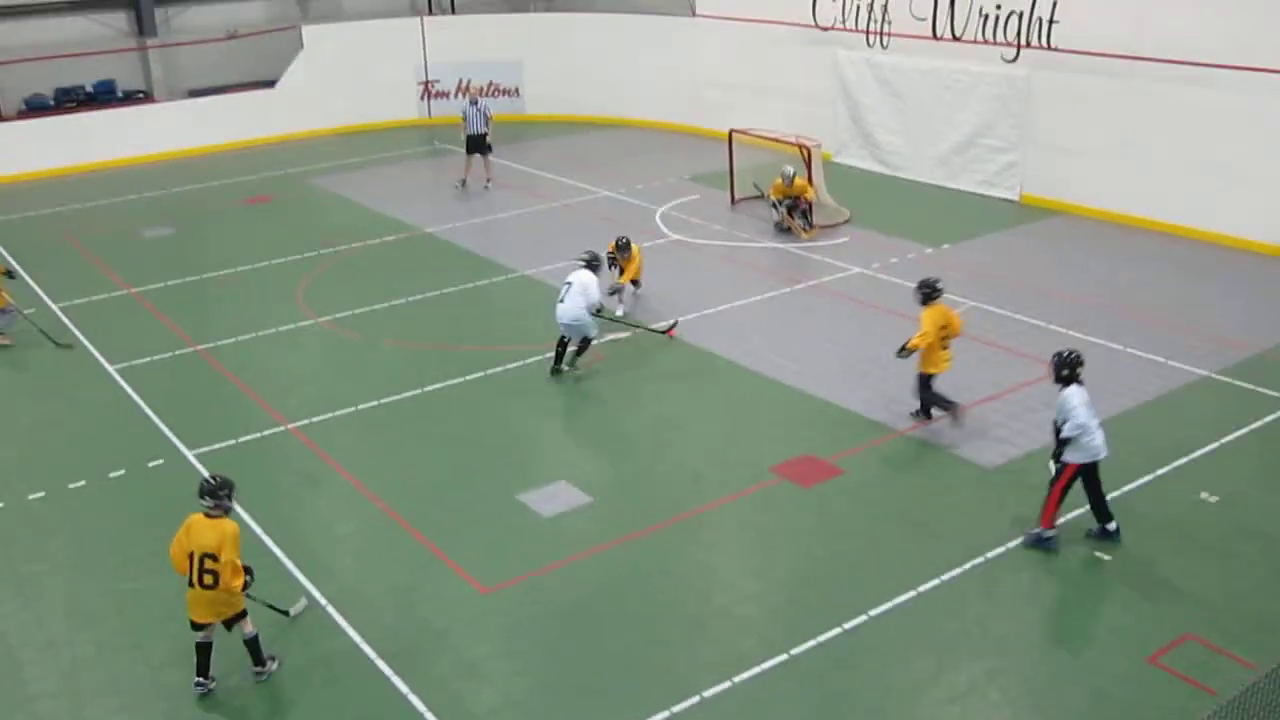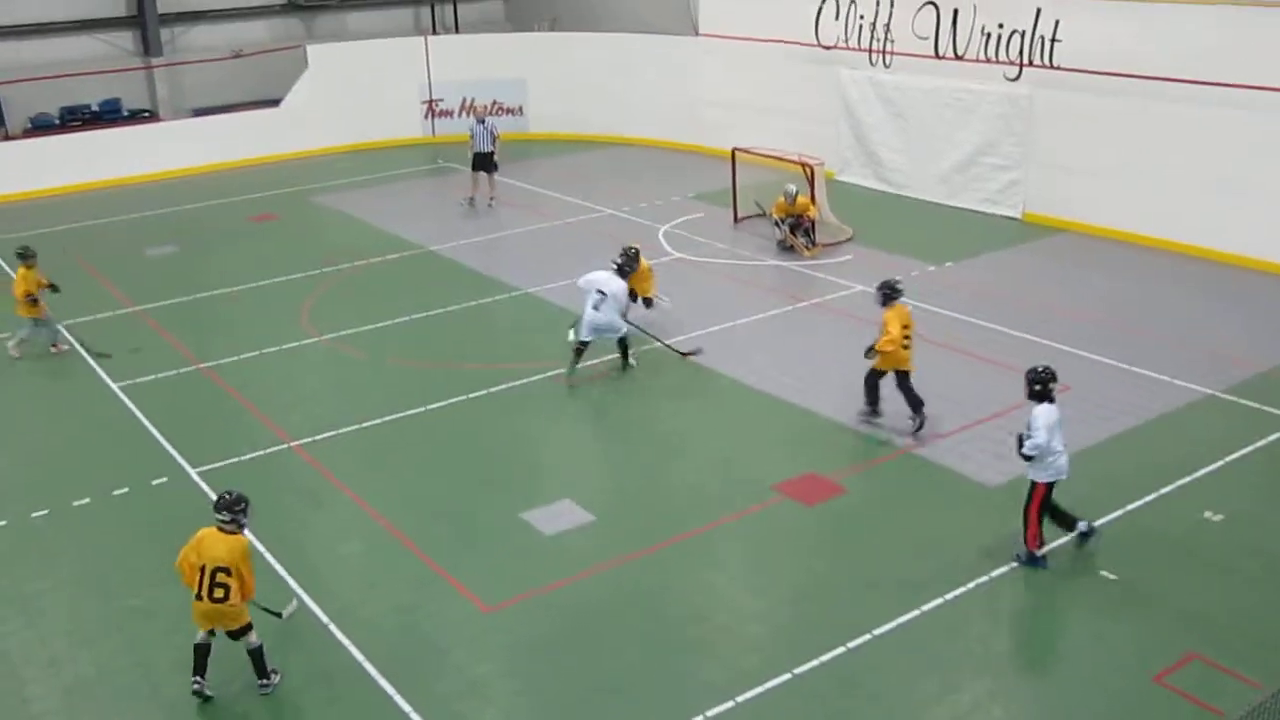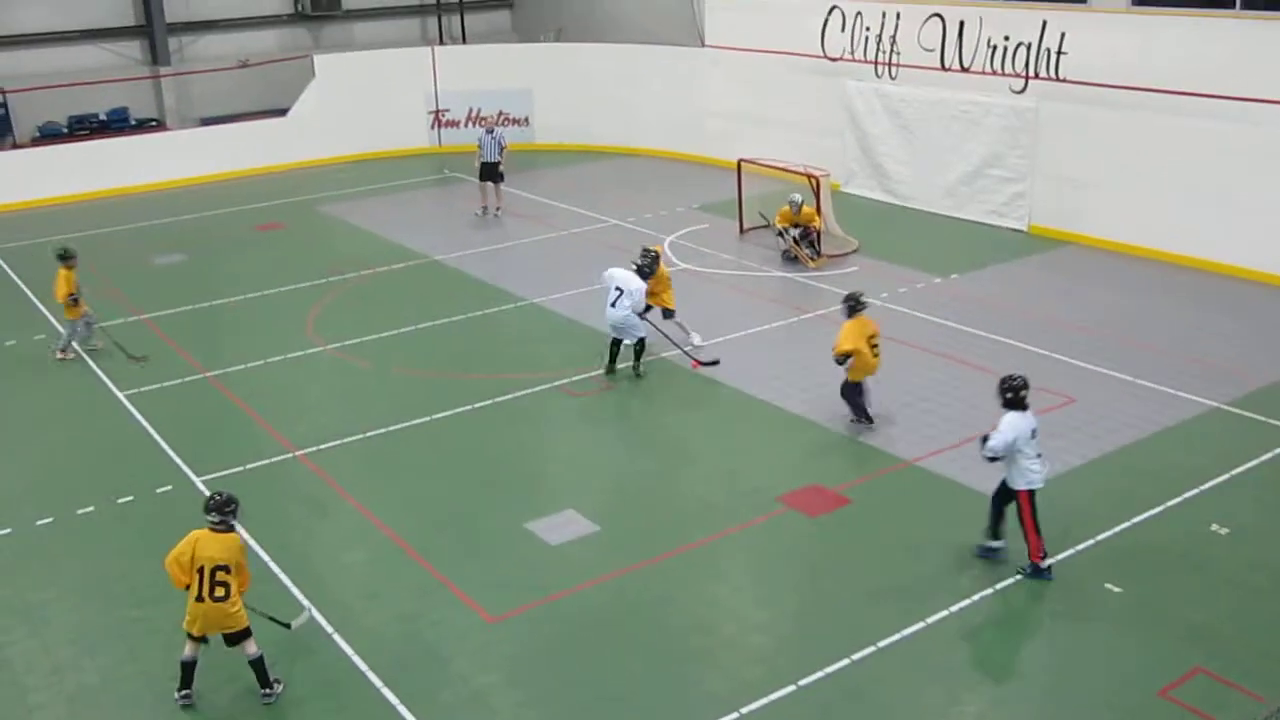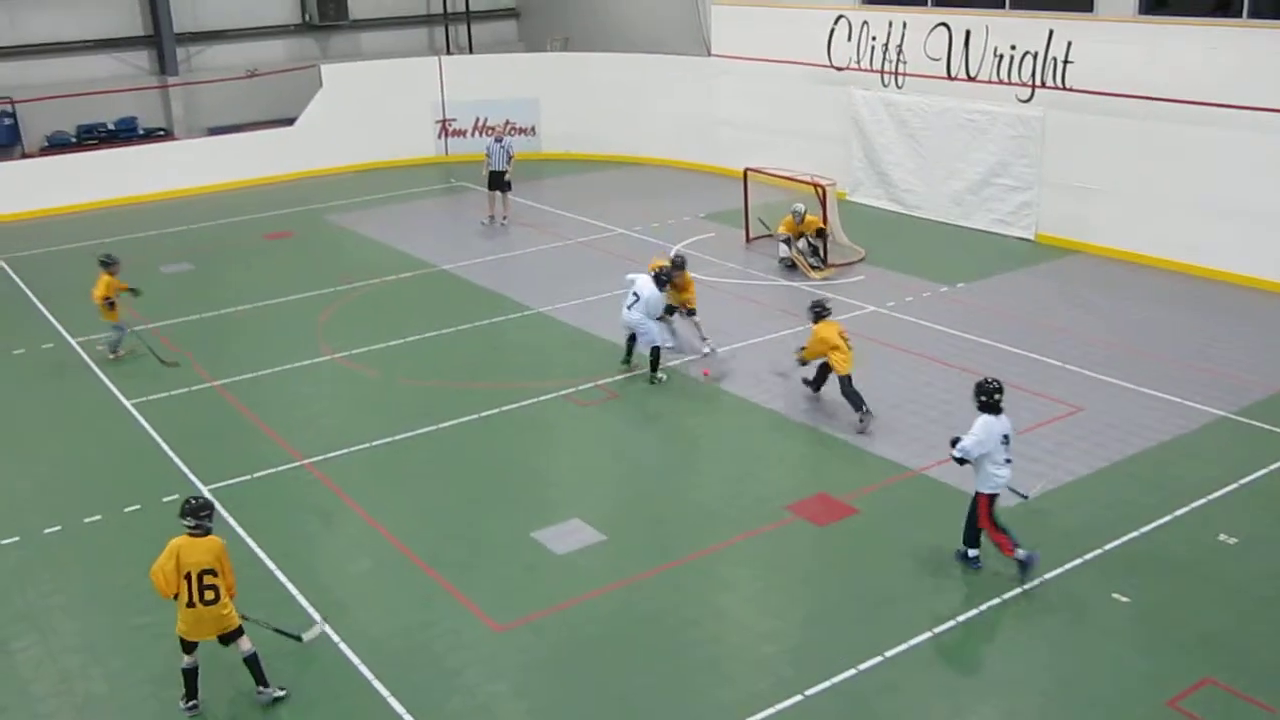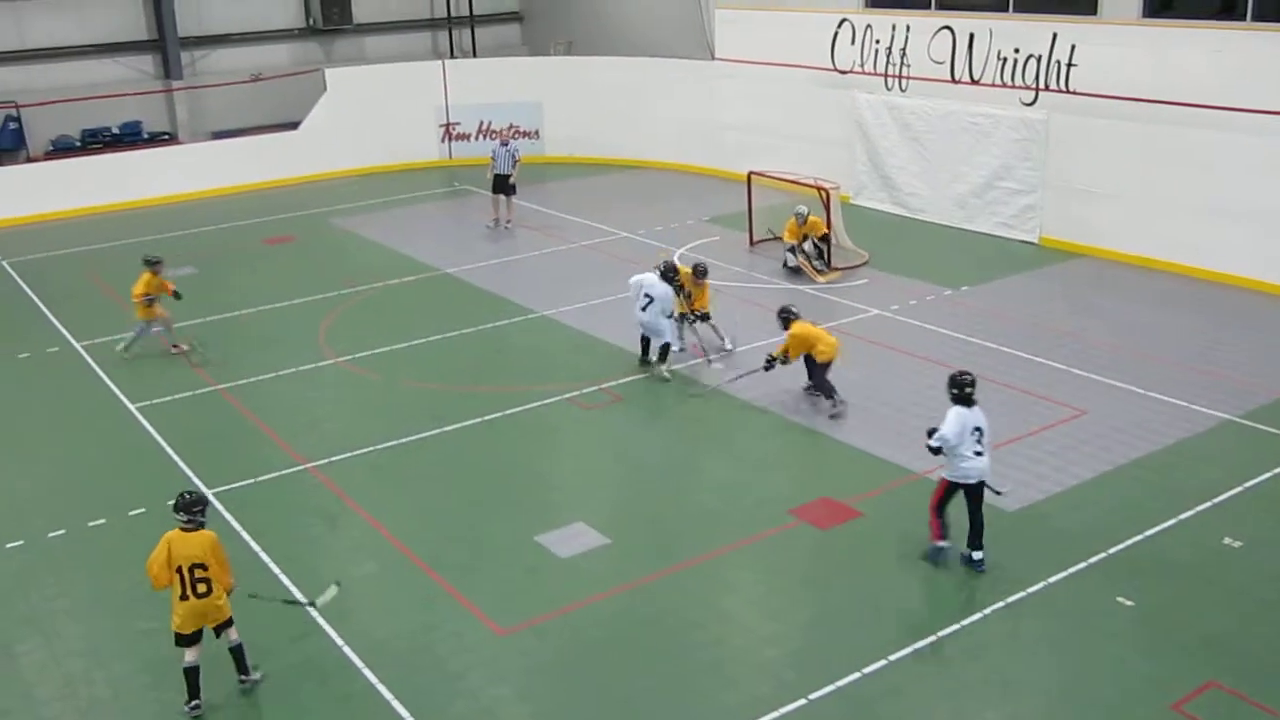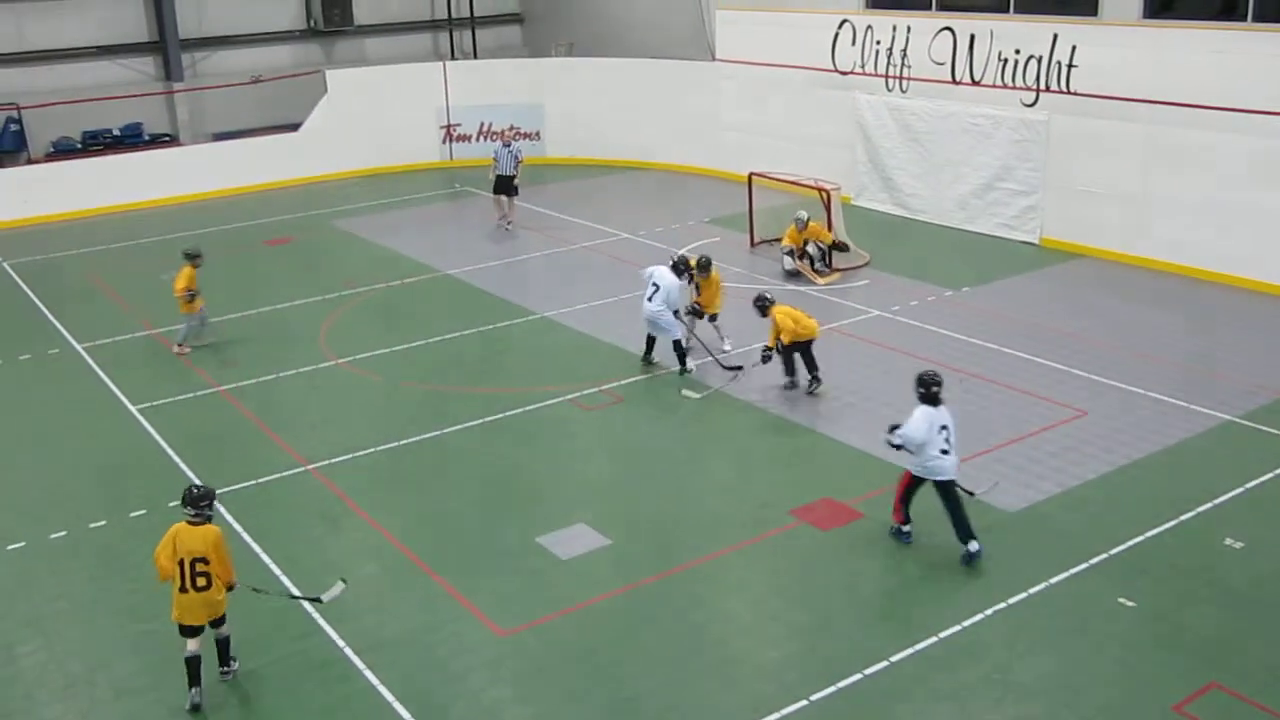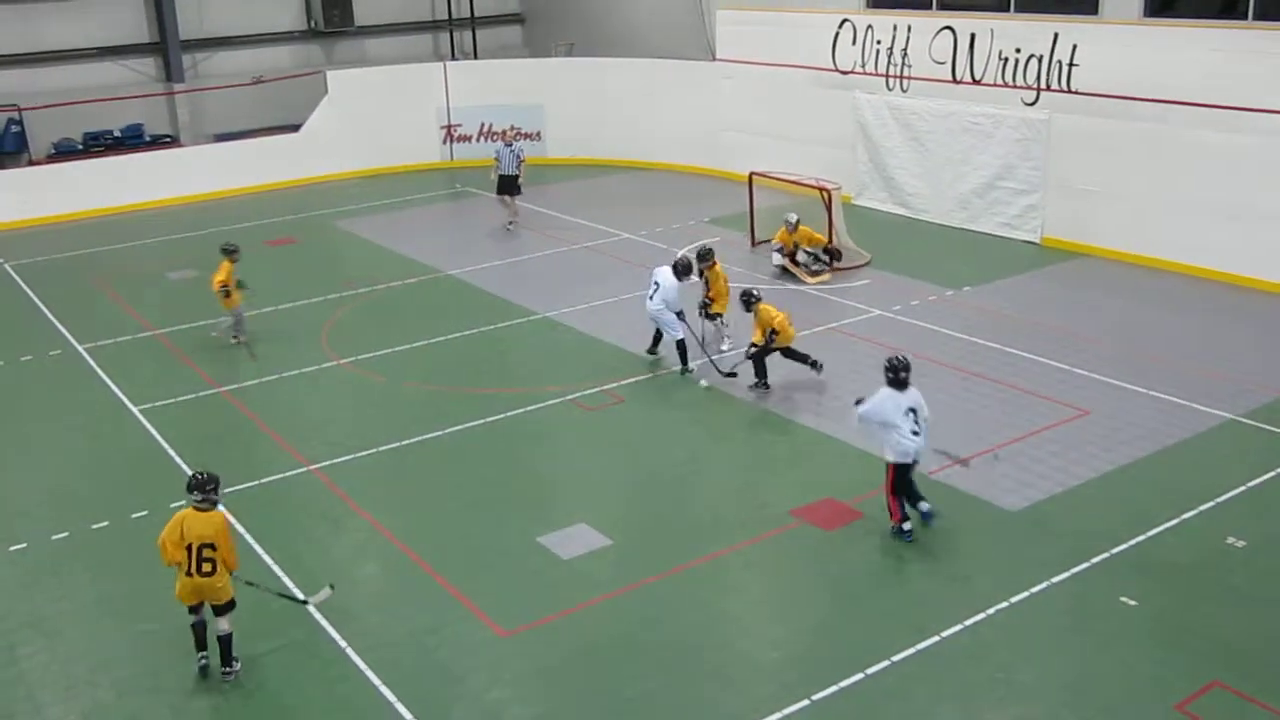
dt=0.2s
person 1, frame 1
left shoulder: (192, 522)
right shoulder: (229, 528)
left elbow: (178, 553)
right elbow: (230, 565)
right wrist: (241, 582)
left hip: (197, 592)
right hip: (222, 592)
left knee: (205, 631)
right knee: (245, 624)
left ankle: (202, 679)
right ankle: (260, 667)
person 1, frame 2
left shoulder: (203, 535)
right shoulder: (241, 544)
left elbow: (184, 563)
right elbow: (247, 580)
right wrist: (246, 594)
left hip: (201, 603)
right hip: (228, 605)
left knee: (204, 633)
right knee: (250, 637)
left ankle: (198, 679)
right ankle: (265, 679)
person 1, frame 3
left shoulder: (195, 537)
right shoulder: (235, 542)
left elbow: (174, 562)
right elbow: (243, 577)
left wrist: (188, 584)
right wrist: (237, 591)
left hip: (199, 607)
right hip: (228, 607)
left knee: (192, 644)
right knee: (248, 644)
left ankle: (184, 691)
right ankle: (267, 688)
person 1, frame 4
left shoulder: (176, 545)
right shoulder: (217, 544)
left elbow: (159, 574)
right elbow: (228, 578)
left wrist: (174, 593)
right wrist: (227, 596)
left hip: (190, 613)
right hip: (219, 609)
left knee: (189, 654)
right knee: (243, 641)
left ankle: (190, 701)
right ankle: (264, 687)
person 1, frame 5
left shoulder: (170, 539)
right shoulder: (209, 538)
left elbow: (156, 568)
right elbow: (222, 569)
left wrist: (172, 581)
right wrist: (228, 587)
left hip: (186, 606)
right hip: (213, 599)
left knee: (191, 651)
right knee: (230, 631)
left ankle: (194, 701)
right ankle: (244, 675)
person 1, frame 6
left shoulder: (176, 531)
right shoulder: (214, 533)
left elbow: (162, 560)
right elbow: (223, 565)
right wrist: (229, 582)
left hip: (185, 598)
right hip: (212, 594)
left knee: (192, 642)
right knee: (220, 627)
left ankle: (195, 688)
right ankle: (225, 667)
person 1, frame 7
left shoulder: (182, 517)
right shoulder: (220, 519)
left elbow: (166, 543)
right elbow: (228, 552)
left wrist: (178, 562)
right wrist: (230, 569)
left hip: (189, 581)
right hip: (216, 580)
left knee: (196, 614)
right knee: (223, 620)
left ankle: (202, 655)
right ankle: (227, 667)
person 2, frame 1
left shoulder: (1070, 394)
right shoulder: (1073, 390)
left elbow: (1079, 422)
left wrist: (1063, 436)
right wrist: (1060, 442)
left hip: (1081, 451)
right hip: (1091, 446)
left knee: (1057, 489)
right knee: (1093, 488)
left ankle: (1046, 534)
right ankle: (1109, 528)
person 2, frame 2
left shoulder: (1040, 412)
right shoulder: (1048, 406)
left elbow: (1039, 442)
left wrist: (1025, 448)
right wrist: (1026, 442)
left hip: (1045, 469)
right hip: (1053, 464)
left knee: (1033, 510)
right knee: (1044, 504)
left ankle: (1035, 553)
right ankle: (1082, 528)
person 2, frame 3
left shoulder: (1011, 420)
right shoulder: (1026, 414)
left elbow: (996, 446)
left wrist: (987, 444)
right wrist: (992, 444)
left hip: (1023, 477)
right hip: (1021, 472)
left knee: (1028, 520)
right knee: (998, 501)
left ankle: (1040, 565)
right ankle: (994, 544)
person 2, frame 4
left shoulder: (984, 422)
right shoulder: (1003, 419)
left elbow: (969, 447)
left wrist: (957, 446)
right wrist: (967, 453)
left hip: (989, 480)
right hip: (1000, 473)
left knee: (987, 522)
right knee: (976, 513)
left ankle: (1022, 556)
right ankle: (971, 553)
person 2, frame 5
left shoulder: (956, 413)
right shoulder: (977, 412)
left elbow: (946, 437)
left wrist: (933, 439)
left hip: (958, 470)
right hip: (979, 467)
left knee: (937, 505)
right knee: (975, 512)
left ankle: (940, 546)
right ankle: (976, 555)
person 2, frame 6
left shoulder: (922, 412)
right shoulder: (943, 410)
left elbow: (914, 436)
left wrist: (895, 436)
left hip: (925, 465)
right hip: (947, 465)
left knee: (903, 494)
right knee: (954, 506)
left ankle: (903, 529)
right ankle: (972, 546)
person 2, frame 7
left shoulder: (884, 395)
right shoulder: (914, 392)
left elbow: (864, 413)
right elbow: (924, 417)
left wrist: (860, 406)
left hip: (898, 448)
right hip: (916, 444)
left knee: (893, 487)
right knee: (905, 481)
left ankle: (904, 527)
right ankle: (923, 508)
